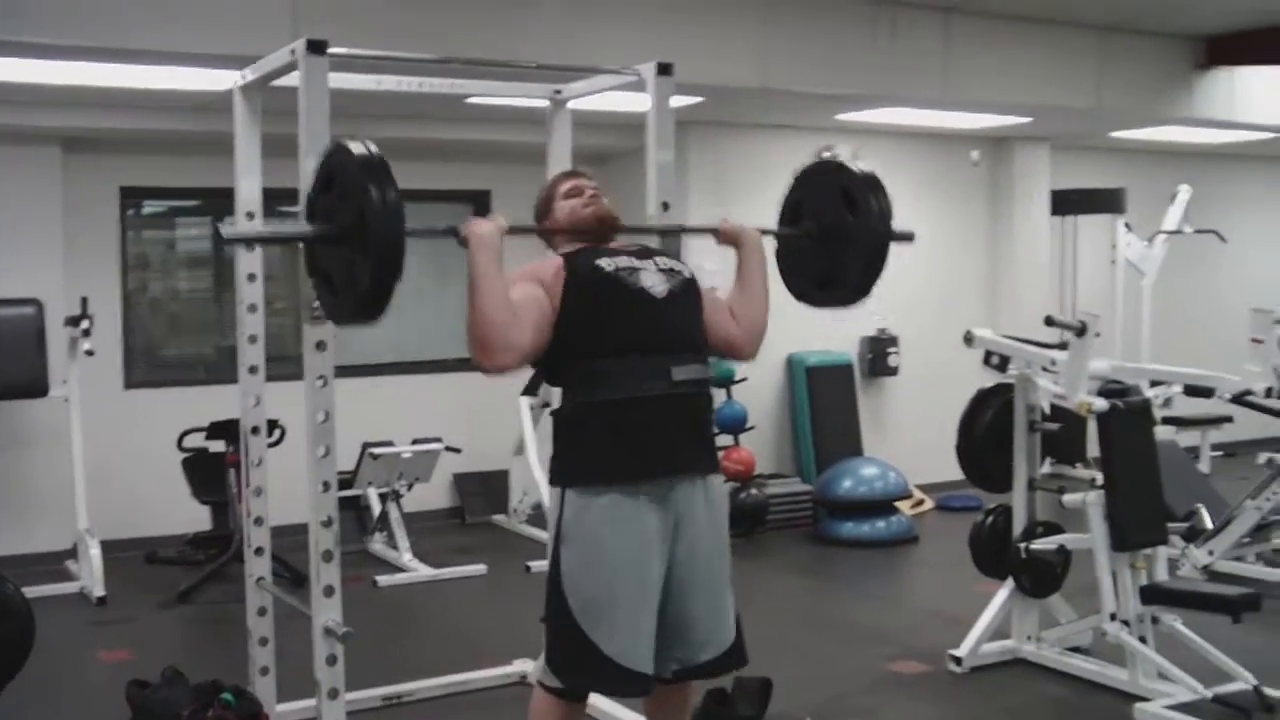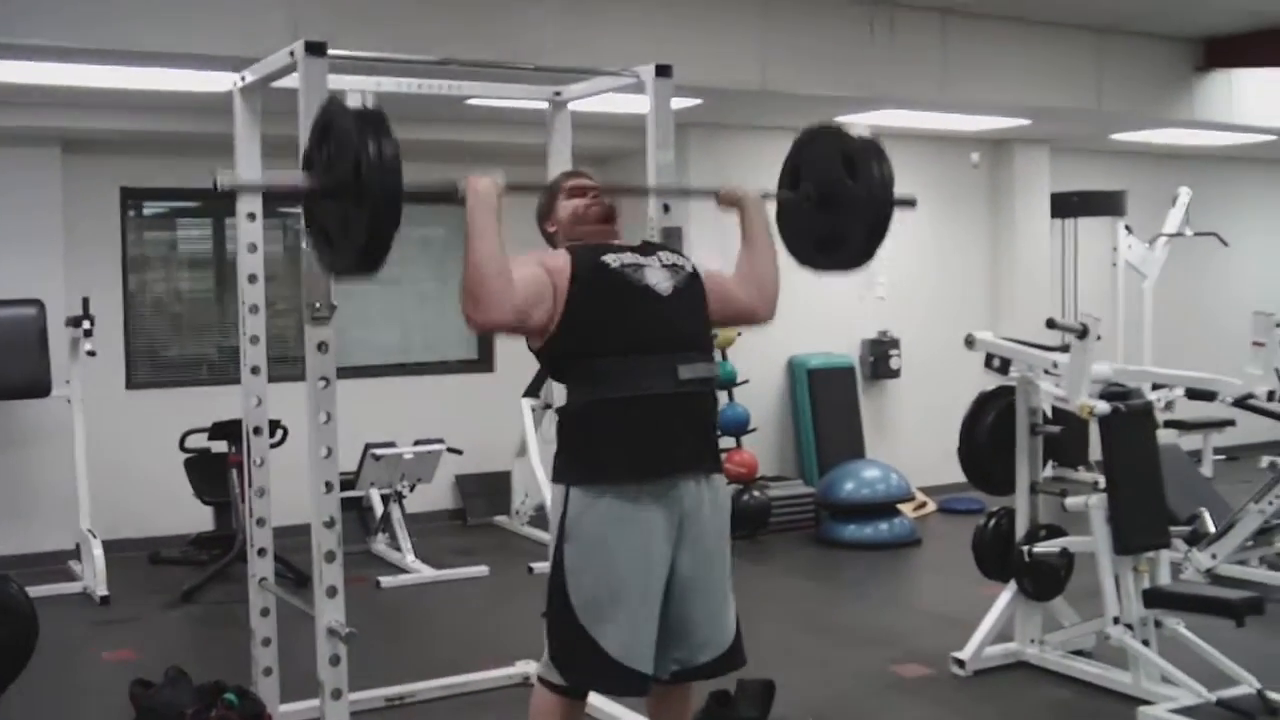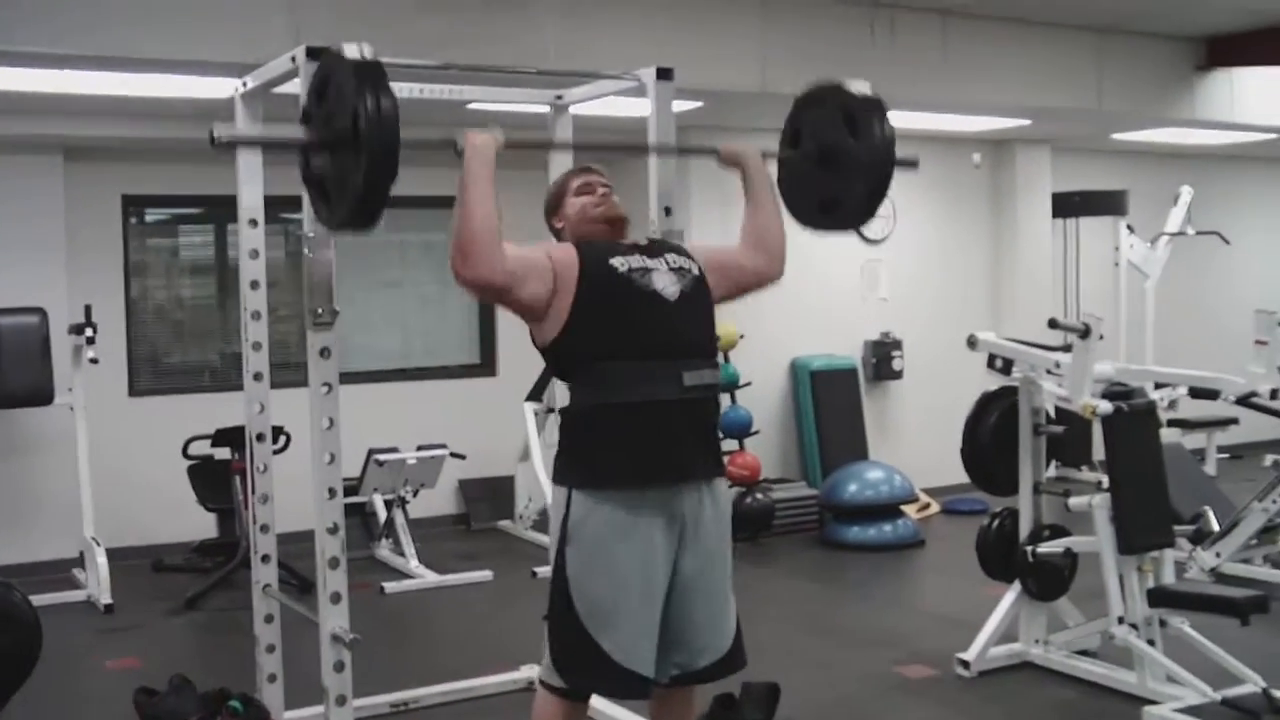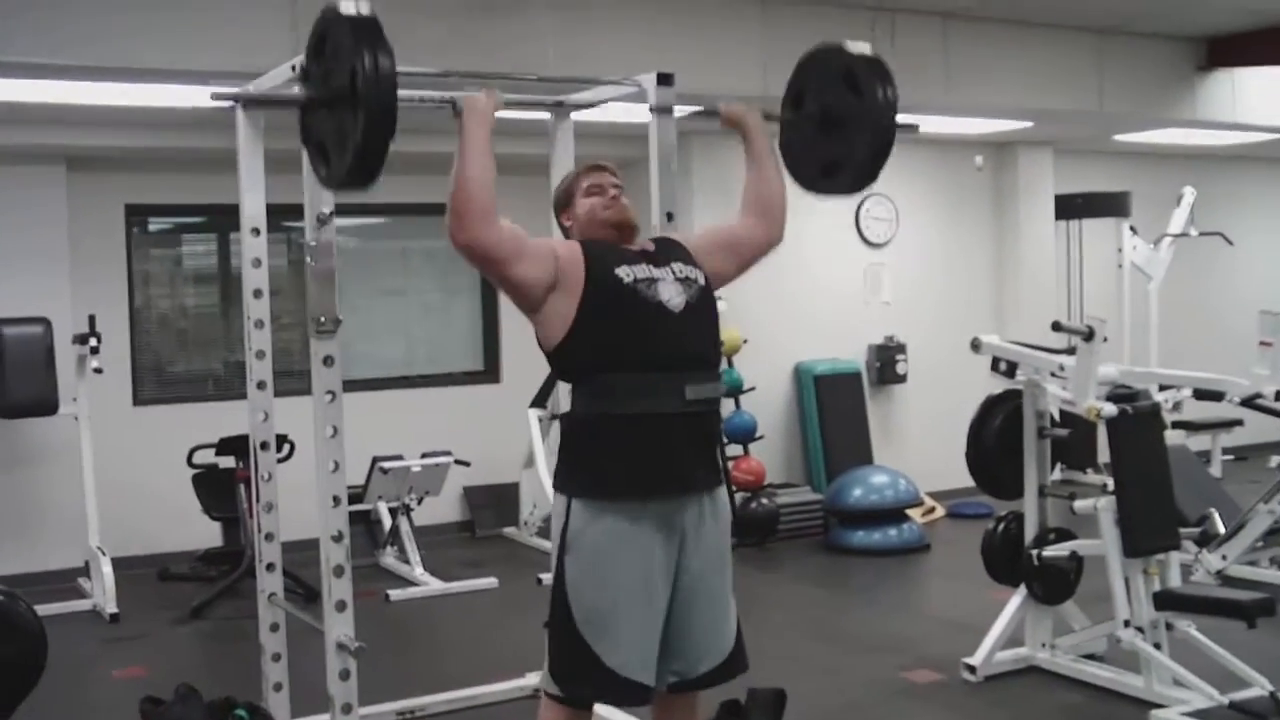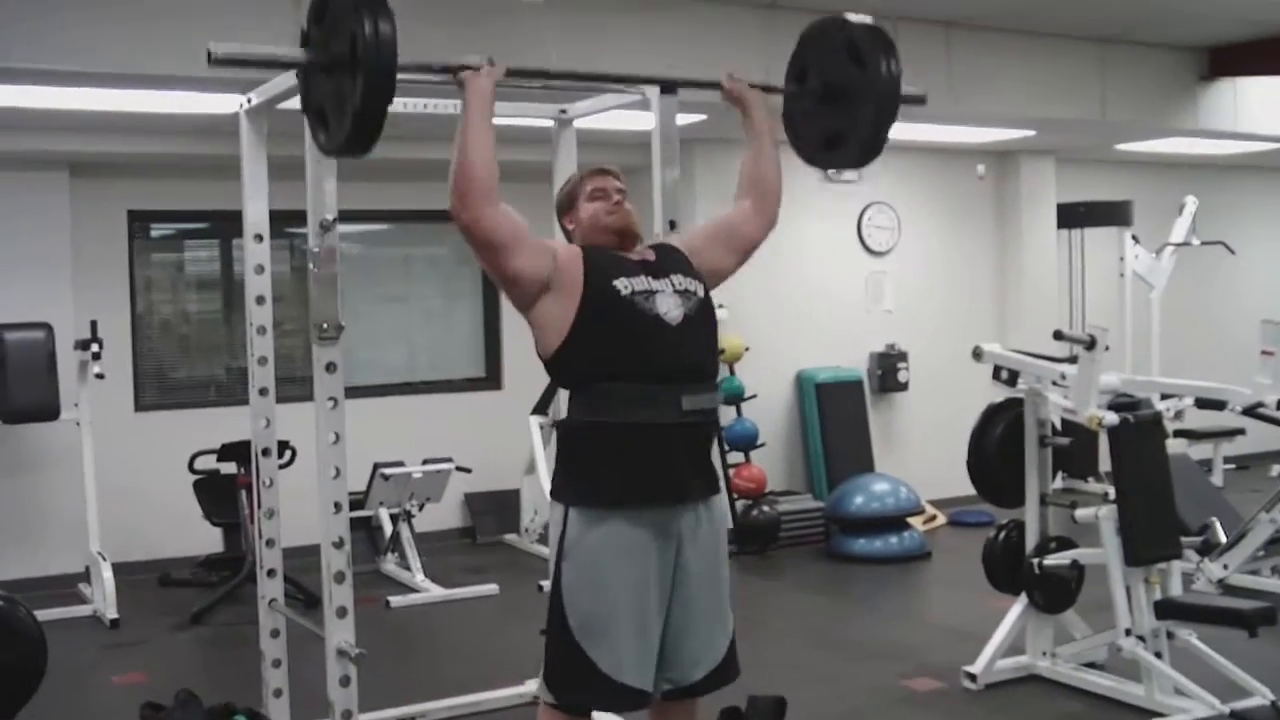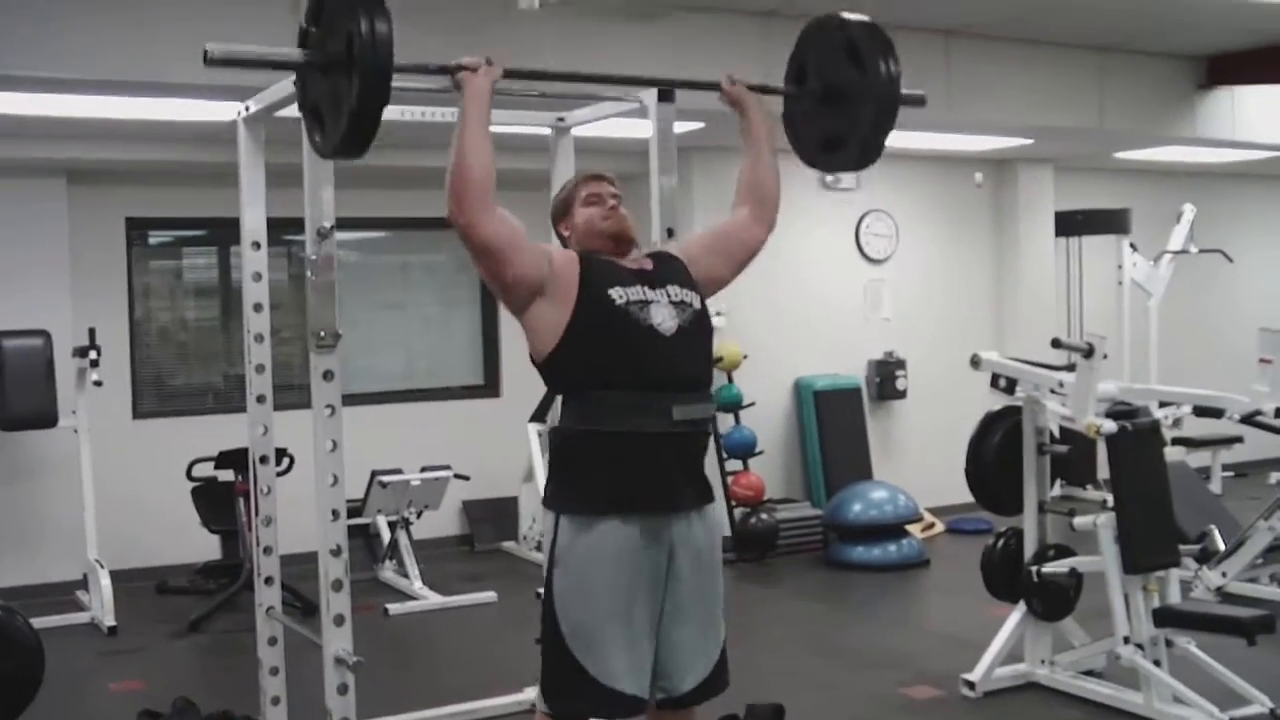
dt=0.1s
person 1, frame 1
left shoulder: (670, 268)
right shoulder: (548, 278)
left elbow: (744, 337)
right elbow: (497, 348)
left wrist: (748, 247)
right wrist: (485, 251)
left hip: (694, 478)
right hip: (603, 485)
left knee: (686, 648)
right knee: (575, 658)
person 1, frame 2
left shoulder: (674, 262)
right shoulder: (552, 269)
left elbow: (757, 301)
right elbow: (491, 309)
left wrist: (752, 211)
right wrist: (483, 208)
left hip: (696, 476)
right hip: (607, 482)
left knee: (686, 649)
right knee: (577, 656)
person 1, frame 3
left shoulder: (679, 259)
right shoulder: (557, 270)
left elbow: (766, 259)
right elbow: (480, 267)
left wrist: (753, 170)
right wrist: (480, 164)
left hip: (697, 482)
right hip: (608, 490)
left knee: (688, 656)
right knee: (580, 661)
person 1, frame 4
left shoulder: (687, 256)
right shoulder: (562, 270)
left elbow: (765, 224)
right elbow: (475, 231)
left wrist: (753, 131)
right wrist: (478, 125)
left hip: (698, 493)
right hip: (608, 498)
left knee: (688, 664)
person 1, frame 5
left shoulder: (685, 261)
right shoulder: (561, 276)
left elbow: (759, 207)
right elbow: (478, 212)
left wrist: (753, 110)
right wrist: (480, 101)
left hip: (694, 501)
right hip: (605, 507)
person 1, frame 6
left shoulder: (682, 269)
right shoulder: (556, 281)
left elbow: (757, 212)
right elbow: (474, 215)
left wrist: (751, 111)
right wrist: (476, 101)
left hip: (687, 510)
right hip: (597, 513)
